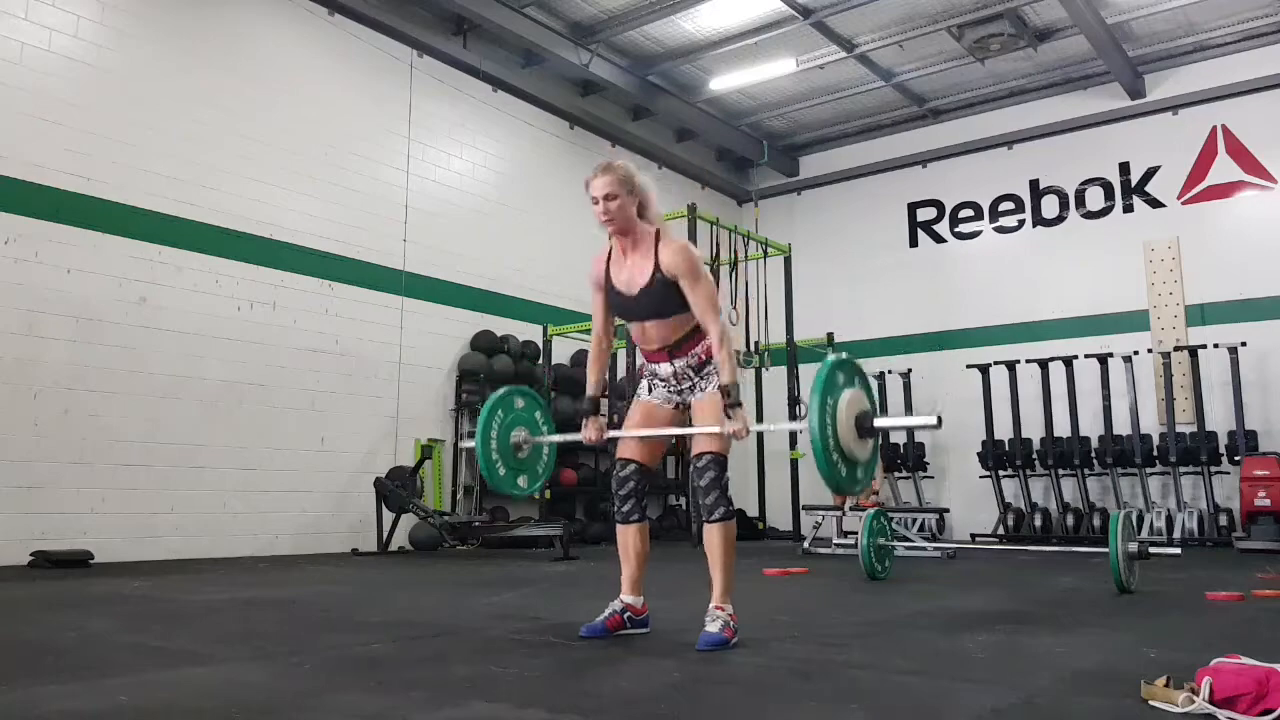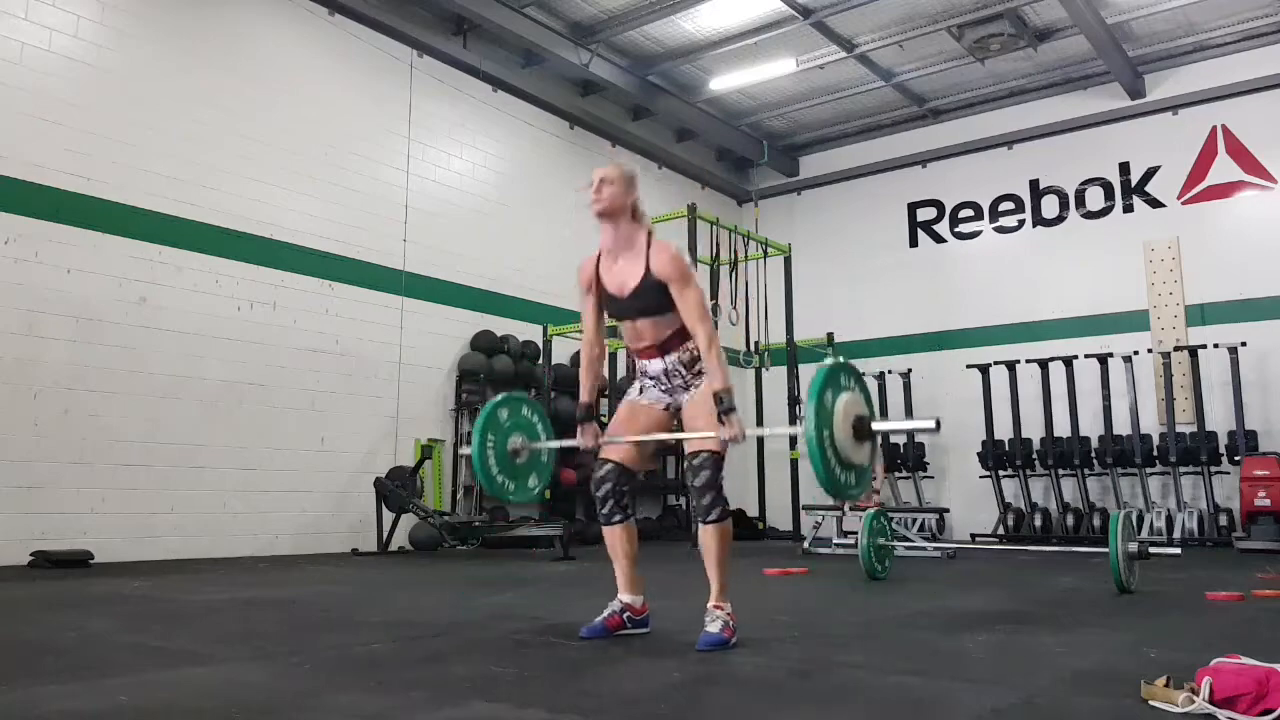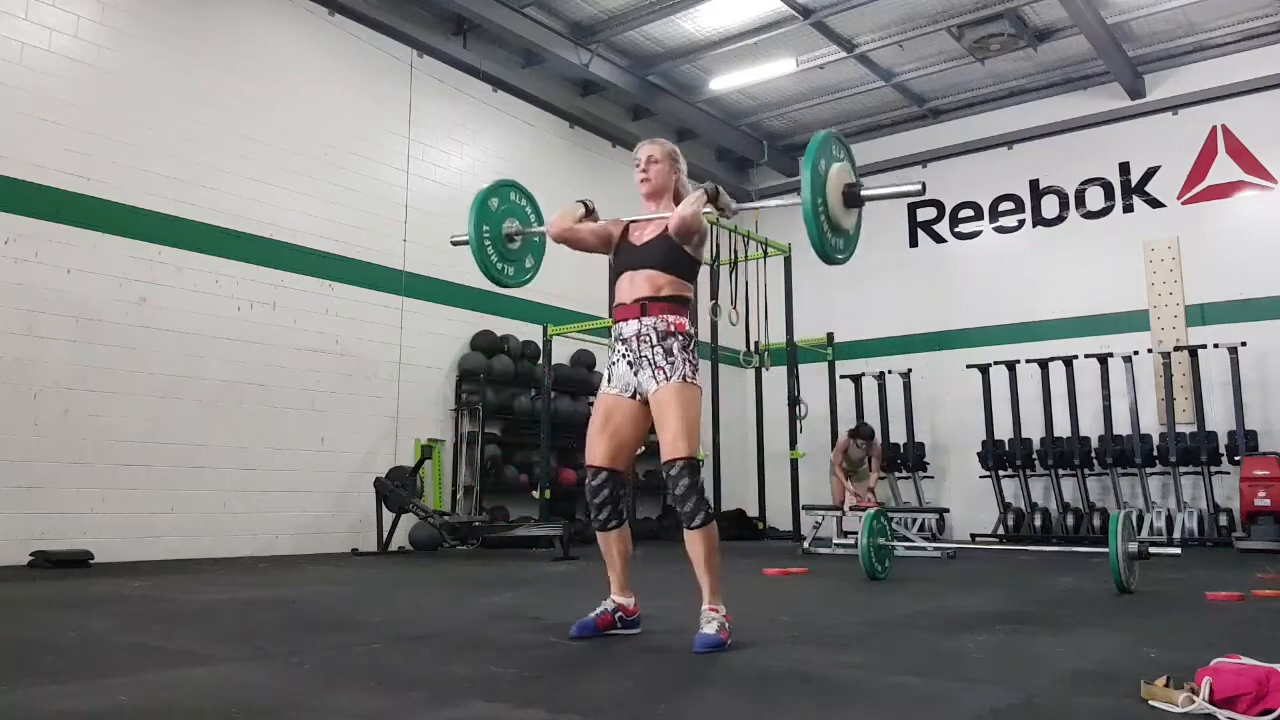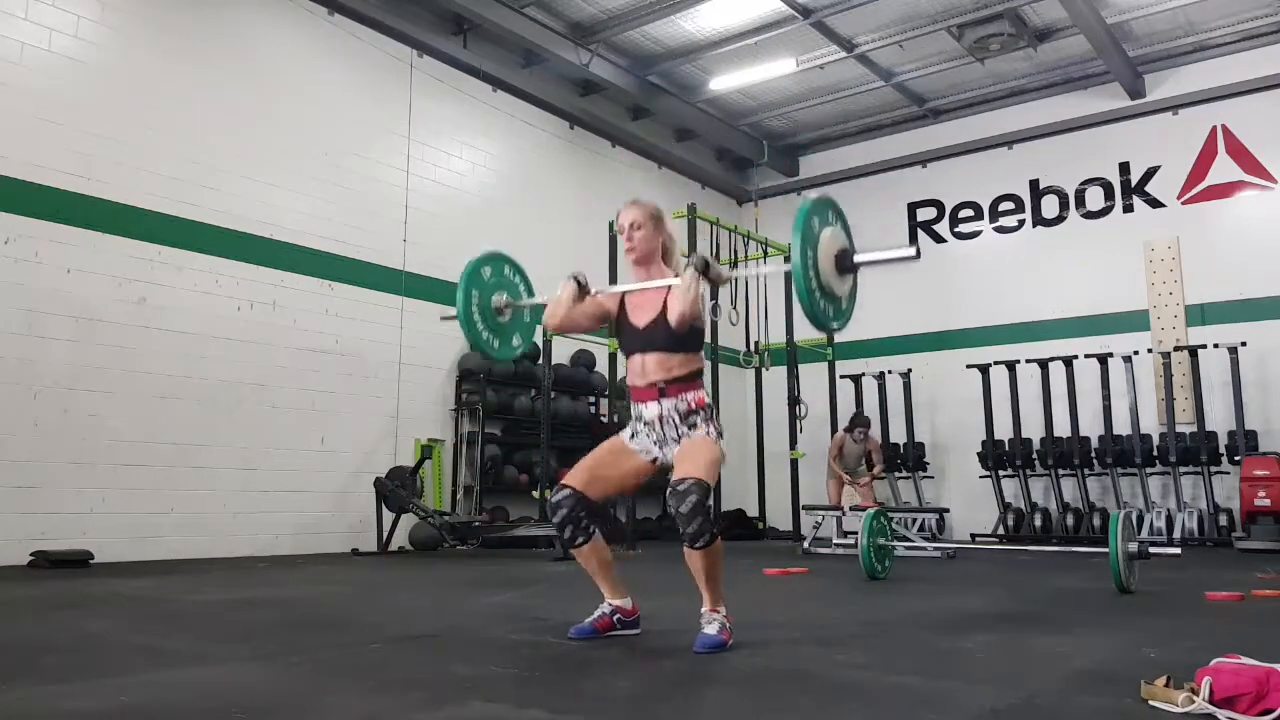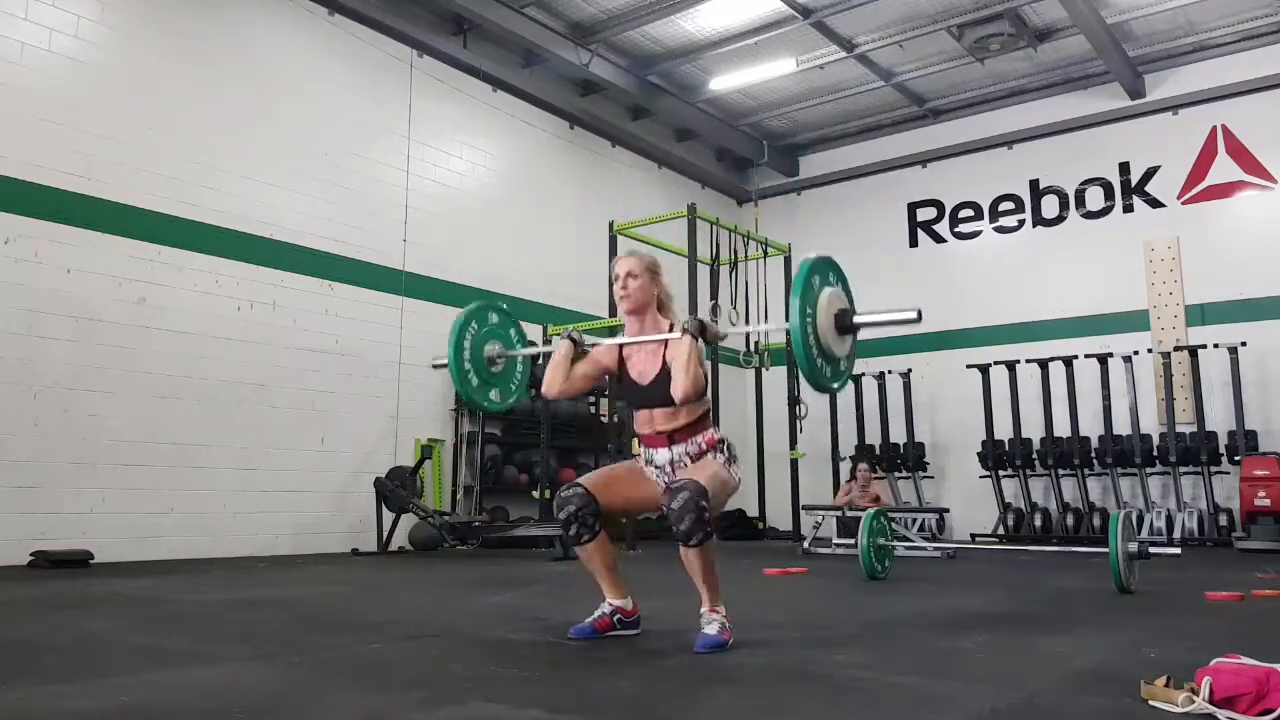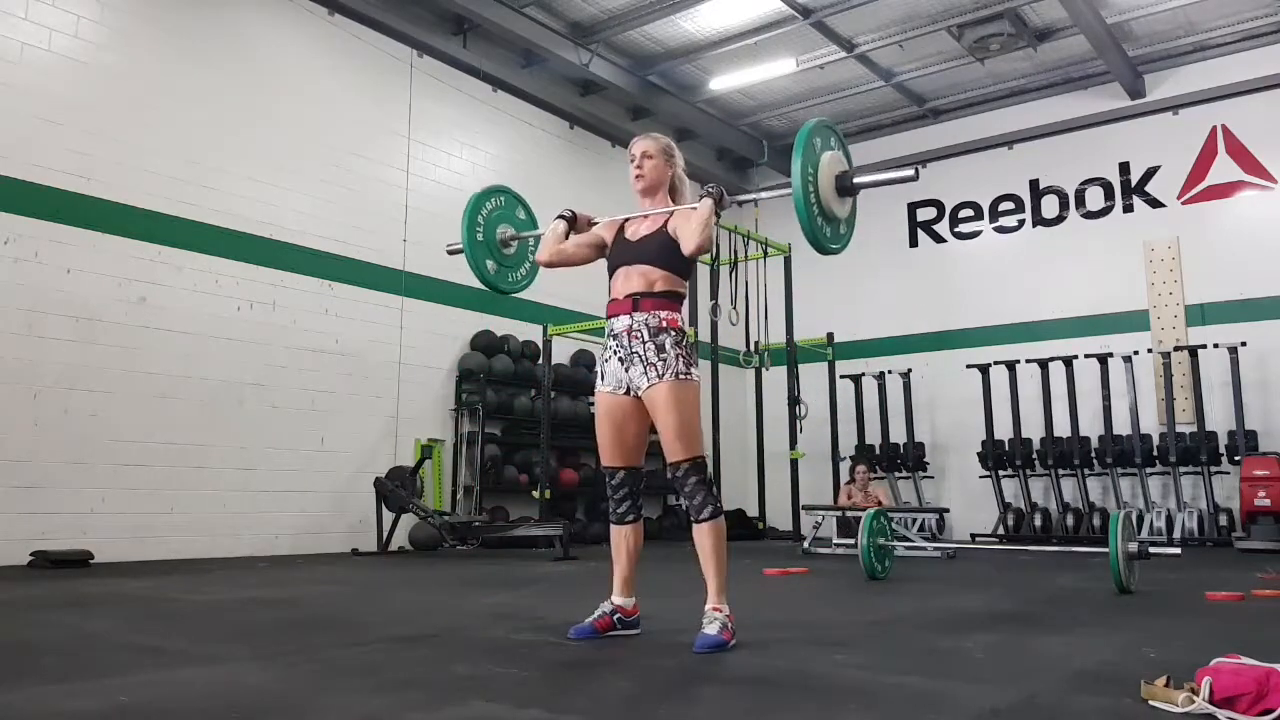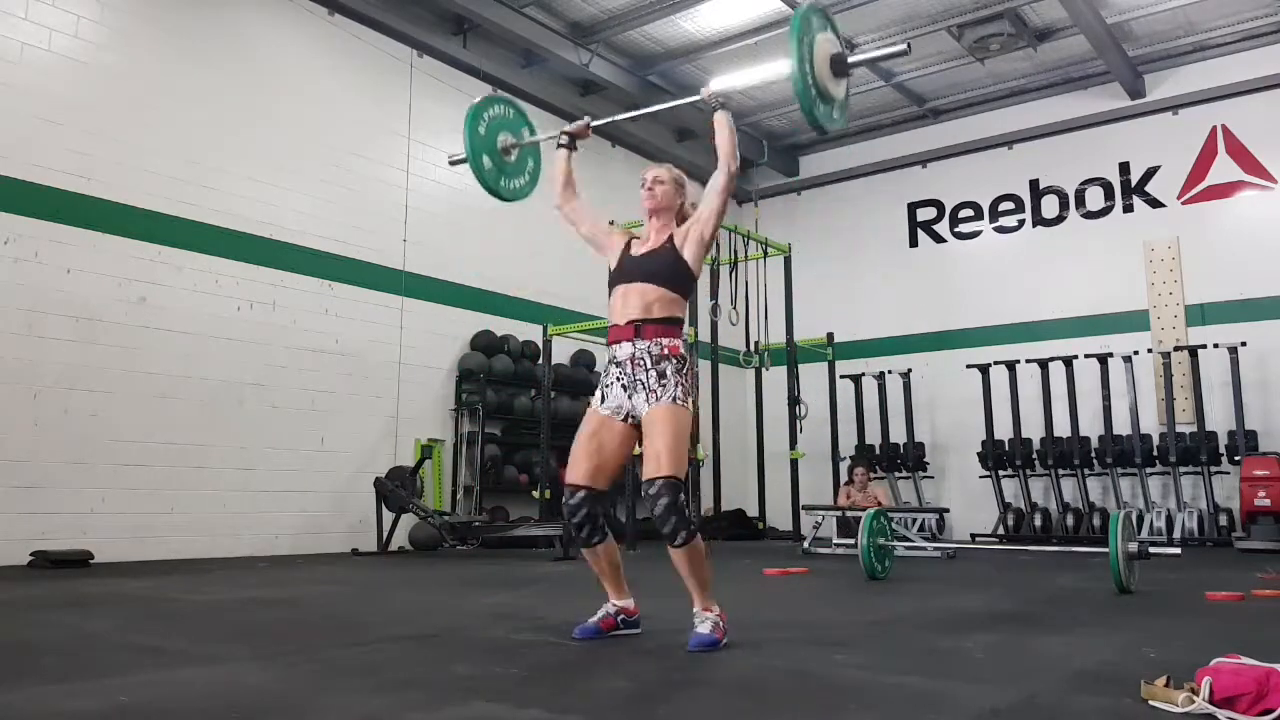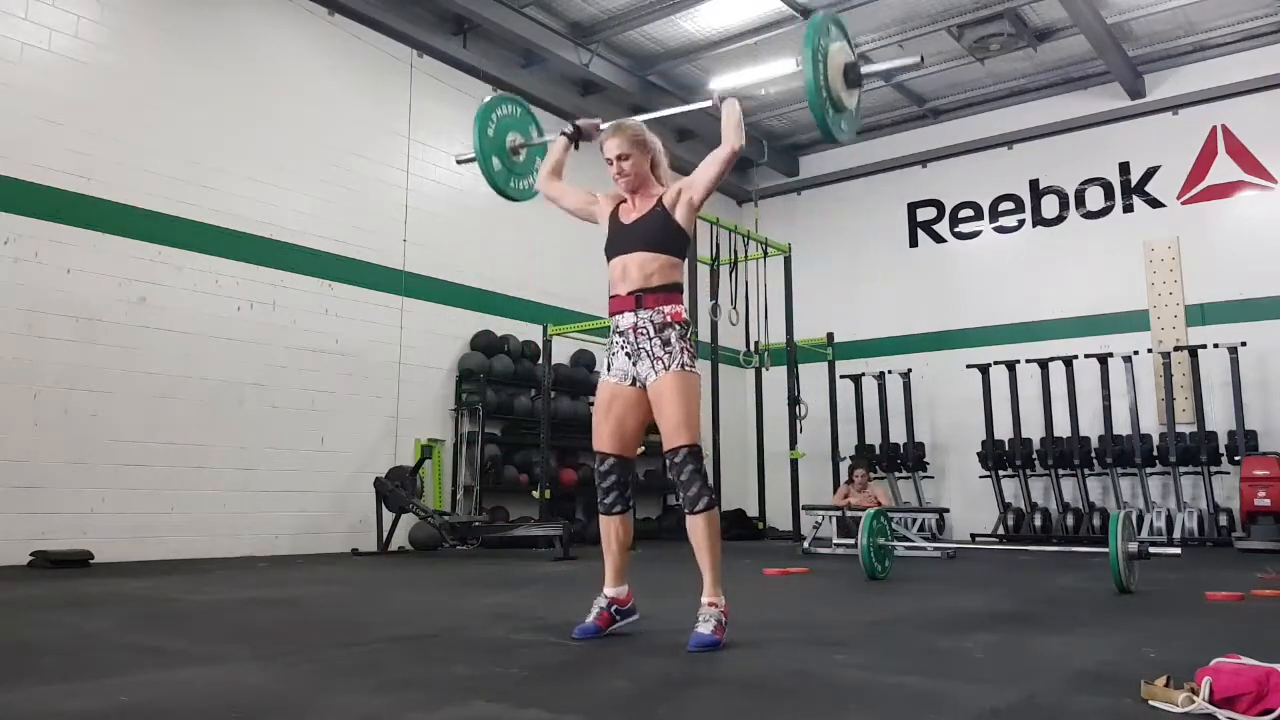
dt=0.5s
person 1, frame 1
left shoulder: (673, 251)
right shoulder: (602, 266)
left elbow: (715, 328)
right elbow: (601, 342)
left wrist: (731, 401)
right wrist: (592, 409)
left hip: (702, 366)
right hip: (656, 373)
left knee: (708, 474)
right knee: (627, 477)
left ankle: (722, 610)
right ankle: (630, 603)
person 1, frame 2
left shoulder: (666, 257)
right shoulder: (591, 268)
left elbow: (706, 334)
right elbow: (592, 345)
left wrist: (726, 409)
right wrist: (585, 417)
left hip: (695, 371)
right hip: (650, 377)
left knee: (701, 477)
right knee: (607, 476)
left ankle: (720, 610)
right ankle: (629, 602)
person 1, frame 3
left shoulder: (688, 224)
right shoulder: (620, 231)
left elbow: (681, 223)
right elbow: (558, 231)
left wrist: (707, 197)
right wrist: (583, 209)
left hip: (668, 348)
right hip: (622, 354)
left knee: (681, 477)
right knee: (599, 482)
left ankle: (714, 609)
right ankle: (622, 604)
person 1, frame 4
left shoulder: (680, 290)
right shoulder: (616, 301)
left elbow: (681, 315)
right elbow: (555, 320)
left wrist: (695, 274)
right wrist: (575, 288)
left hip: (690, 425)
right hip: (641, 431)
left knee: (689, 500)
right knee: (564, 501)
left ankle: (714, 612)
right ankle: (619, 606)
person 1, frame 5
left shoulder: (679, 340)
right shoulder: (612, 352)
left elbow: (685, 391)
right elbow: (553, 389)
left wrist: (690, 333)
right wrist: (568, 342)
left hip: (704, 460)
right hip: (652, 466)
left knee: (685, 498)
right knee: (571, 501)
left ankle: (713, 613)
right ankle: (620, 605)
person 1, frame 6
left shoulder: (682, 218)
right shoulder: (613, 228)
left elbow: (695, 244)
right elbow: (548, 255)
left wrist: (709, 204)
right wrist: (565, 221)
left hip: (663, 342)
right hip: (617, 347)
left knee: (688, 477)
right knee: (619, 482)
left ankle: (717, 610)
right ankle: (622, 604)
person 1, frame 7
left shoulder: (687, 238)
right shoulder: (620, 243)
left elbow: (725, 170)
right elbow: (567, 200)
left wrist: (718, 113)
right wrist: (566, 145)
left hip: (663, 371)
right hip: (617, 374)
left knee: (662, 497)
right knee: (577, 499)
left ankle: (709, 611)
right ankle: (621, 605)
person 1, frame 8
left shoulder: (676, 194)
right shoulder: (608, 206)
left elbow: (731, 148)
right elbow: (548, 183)
left wrist: (727, 103)
right wrist: (570, 137)
left hip: (666, 336)
right hip: (620, 342)
left knee: (685, 467)
right knee: (608, 470)
left ankle: (713, 604)
right ankle: (617, 594)
